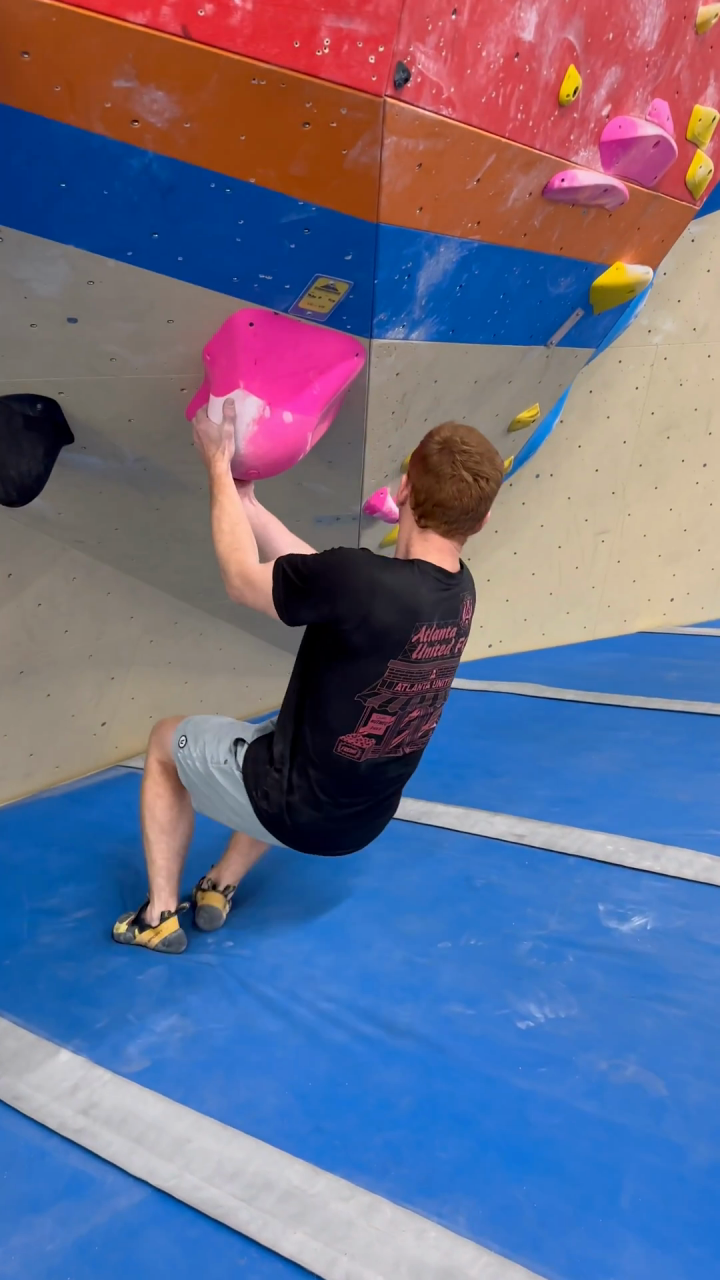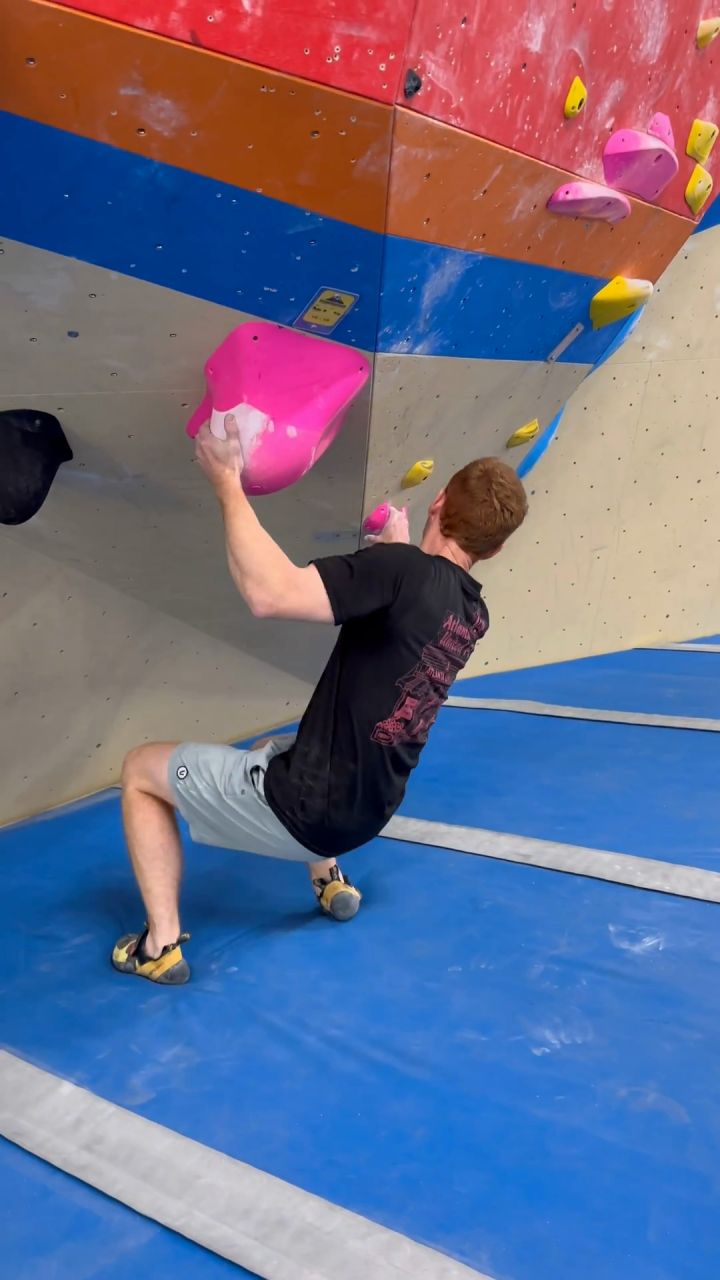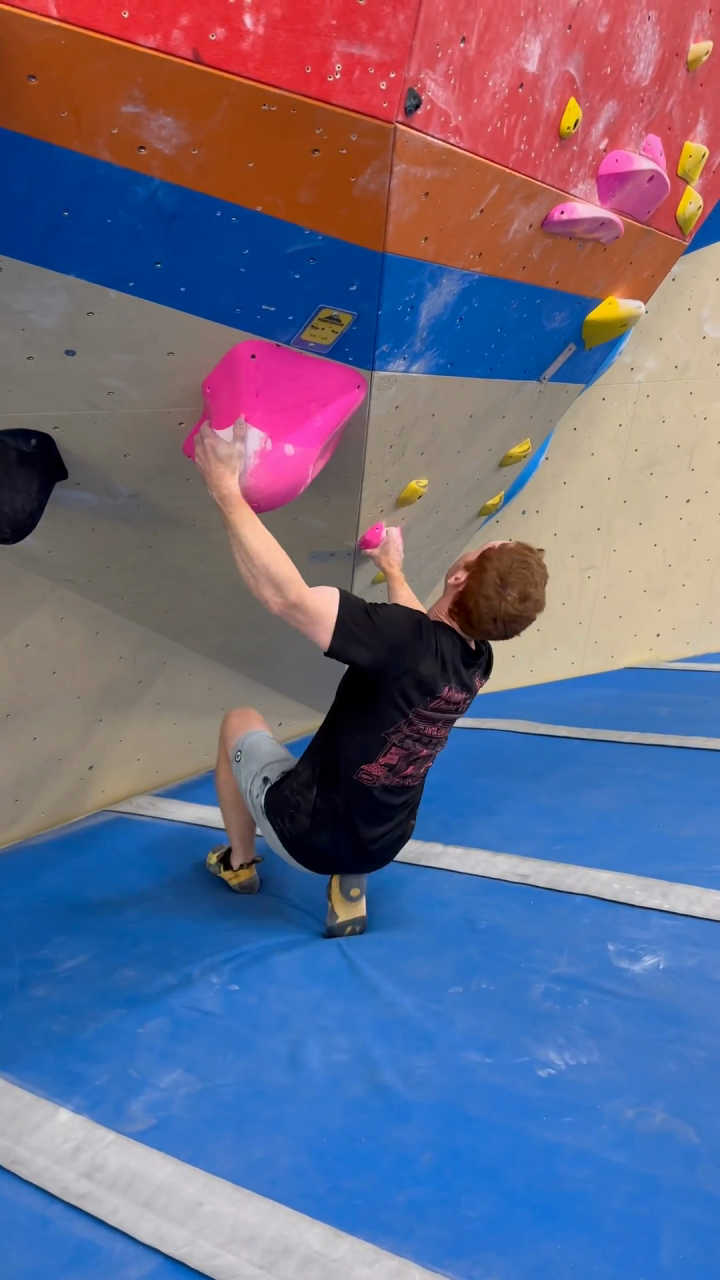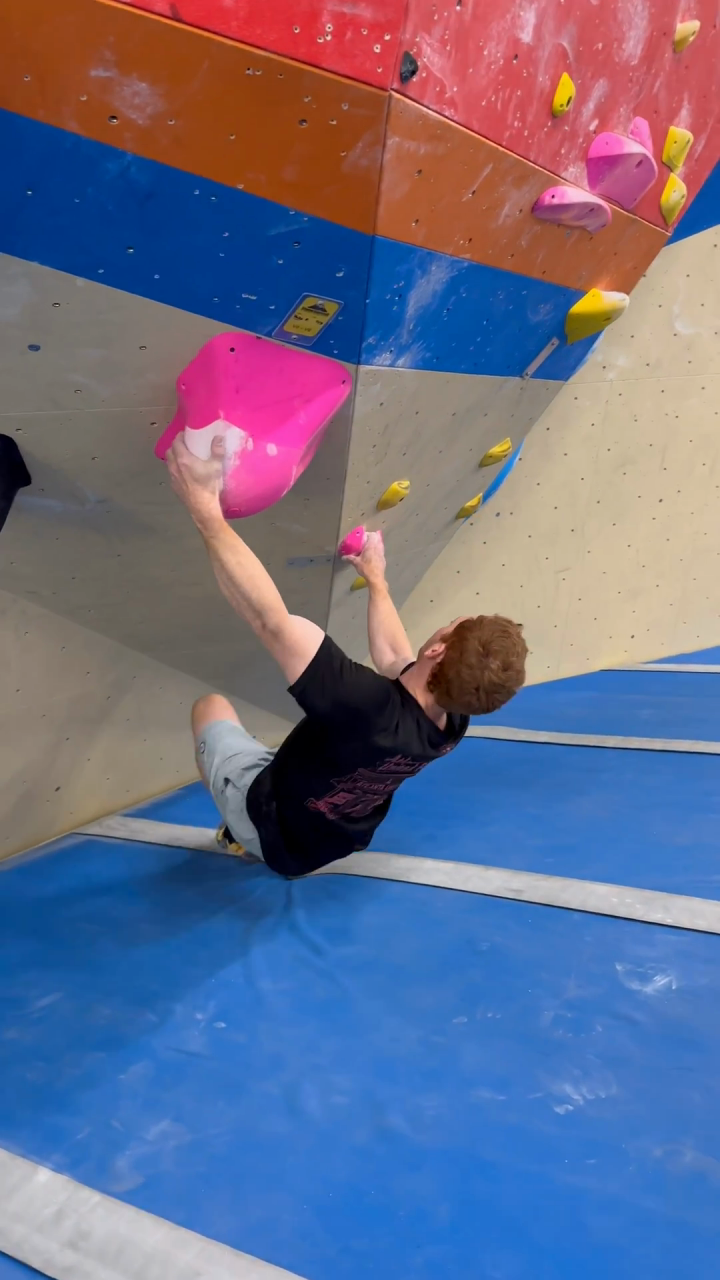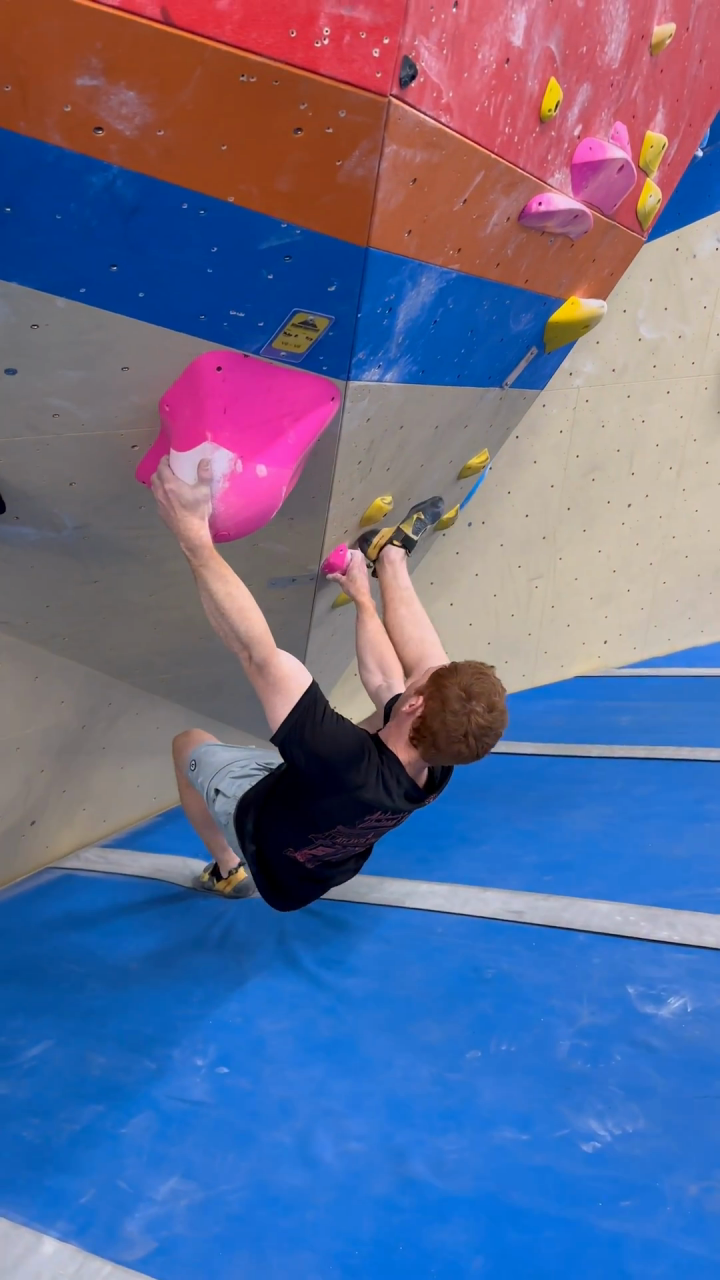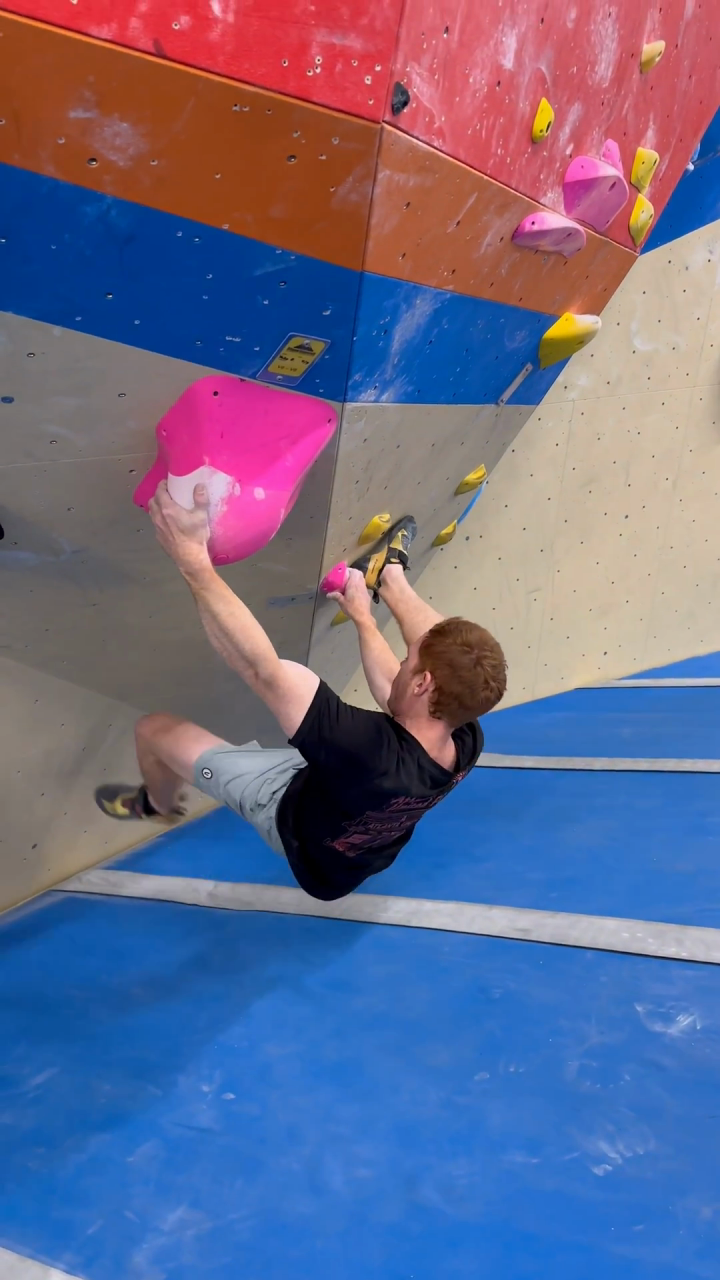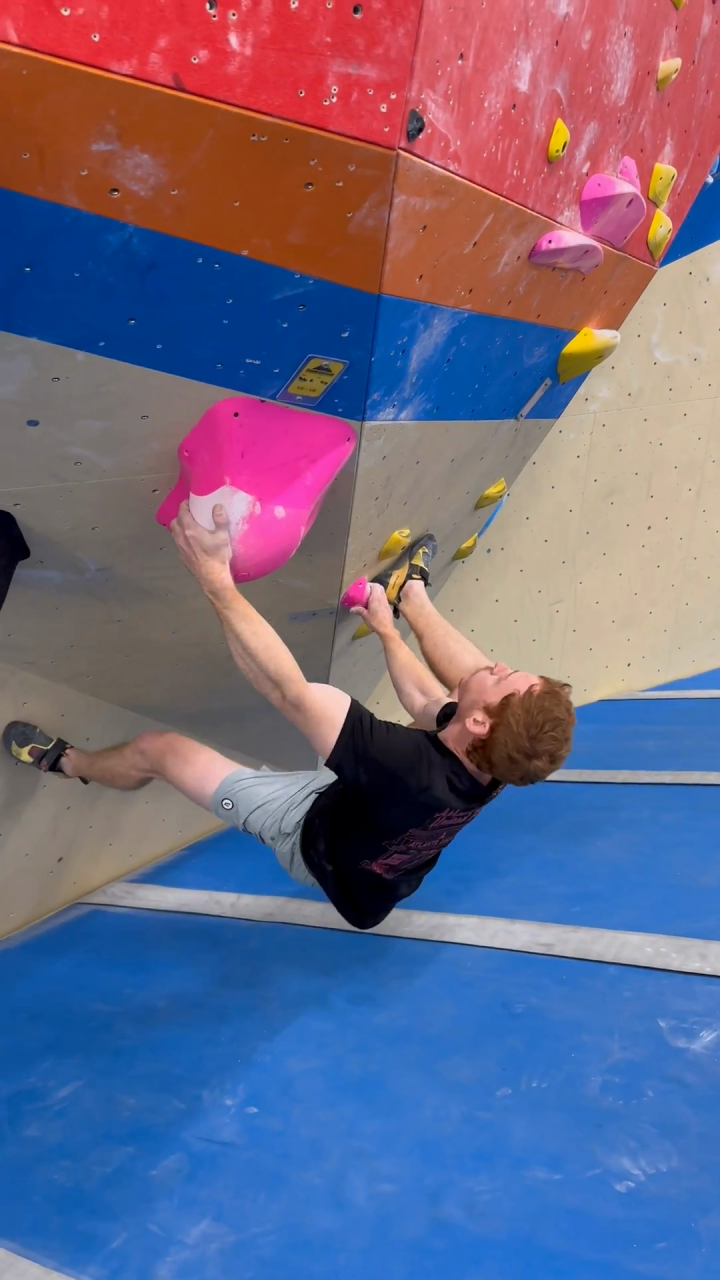
dt=0.7s
person 1, frame 1
left shoulder: (359, 579)
right shoulder: (459, 592)
left elbow: (243, 580)
left wrist: (218, 468)
right wrist: (246, 504)
left hip: (295, 809)
right hip: (365, 817)
left knee: (165, 740)
left ankle: (160, 916)
right ankle: (220, 888)
person 1, frame 2
left shoulder: (400, 569)
right shoulder: (472, 614)
left elbow: (268, 592)
left wrist: (228, 483)
left hip: (306, 808)
right hip: (364, 810)
left knee: (141, 769)
right knee: (279, 752)
left ankle: (162, 946)
right ankle: (330, 880)
person 1, frame 3
left shoulder: (399, 637)
right shoulder: (478, 665)
left elbow: (287, 596)
left wrist: (226, 491)
right wrist: (393, 573)
left hip: (304, 833)
right hip: (381, 841)
left knee: (241, 721)
left ankle: (239, 863)
right ankle: (349, 891)
person 1, frame 4
left shoulder: (367, 705)
right shoulder: (452, 725)
left elbow: (271, 620)
right elbow: (394, 658)
left wrist: (205, 509)
right wrist: (376, 579)
left hip: (274, 832)
right hip: (334, 839)
left knee: (211, 709)
left ankle: (240, 841)
person 1, frame 5
left shoulder: (341, 756)
right shoulder: (436, 772)
left elbow: (258, 653)
right elbow: (383, 680)
left wrist: (193, 537)
right wrist: (362, 598)
left hip: (262, 825)
left knee: (188, 744)
left ankle: (228, 872)
right ankle: (391, 555)
person 1, frame 6
left shoulder: (363, 749)
right shoulder: (466, 744)
left elbow: (264, 667)
right elbow: (396, 693)
left wrist: (191, 558)
right wrist: (362, 617)
left hip: (292, 816)
left knee: (156, 730)
right knee: (458, 649)
left ankle: (155, 801)
right ankle: (388, 573)
person 1, frame 7
left shoulder: (407, 764)
right shoulder: (500, 759)
left elbow: (292, 690)
right elbow: (433, 701)
left wrist: (215, 579)
right wrist: (385, 632)
left hip: (317, 841)
right hip: (370, 831)
left knee: (155, 748)
right knee: (485, 675)
left ankle: (70, 762)
right ankle: (409, 595)
